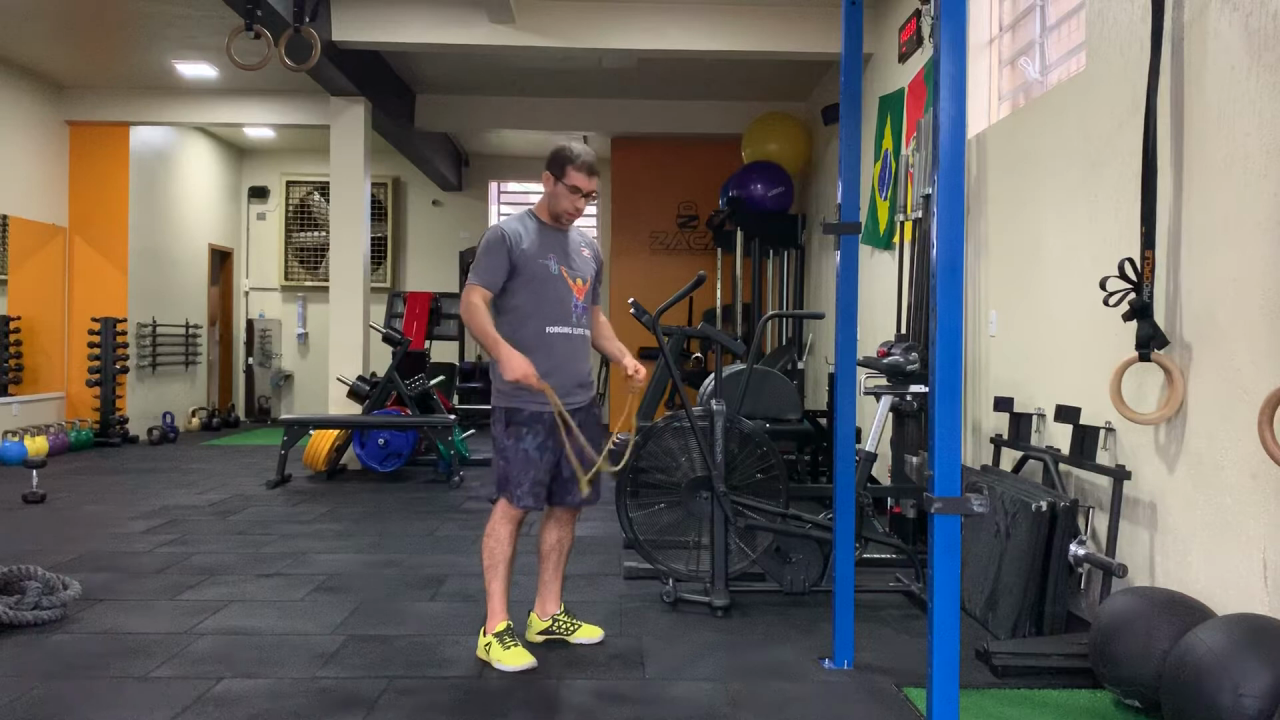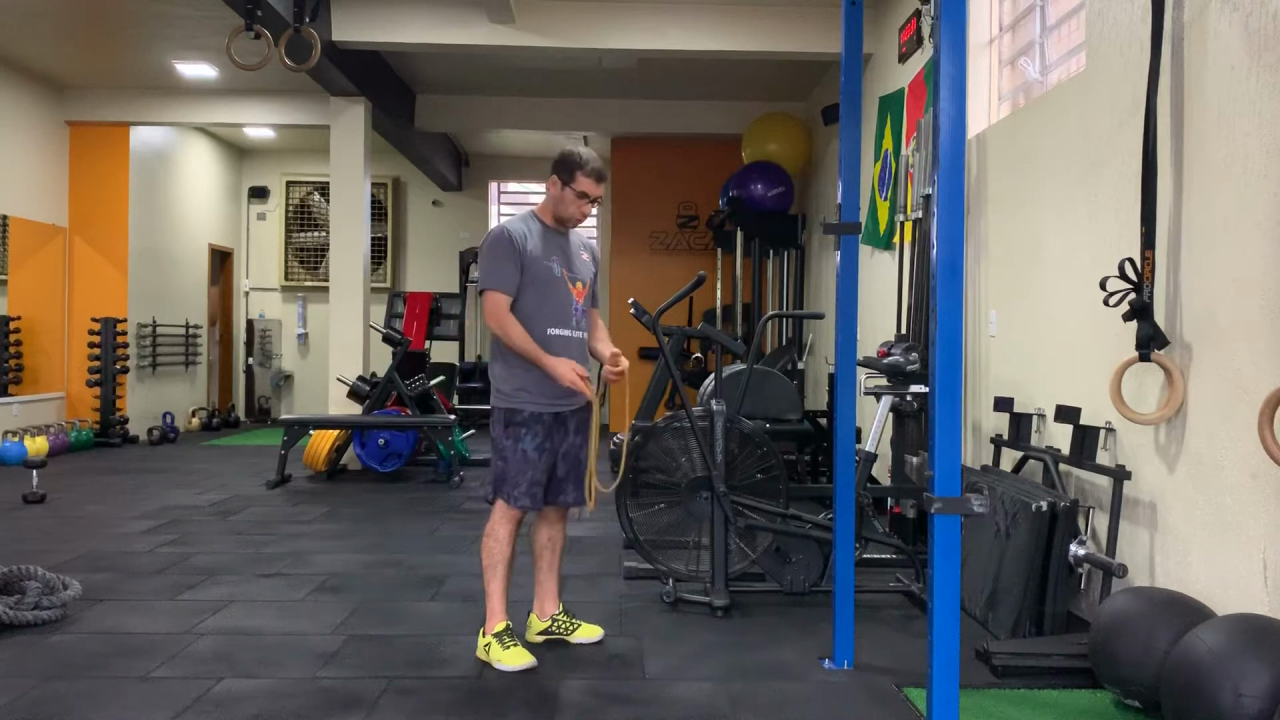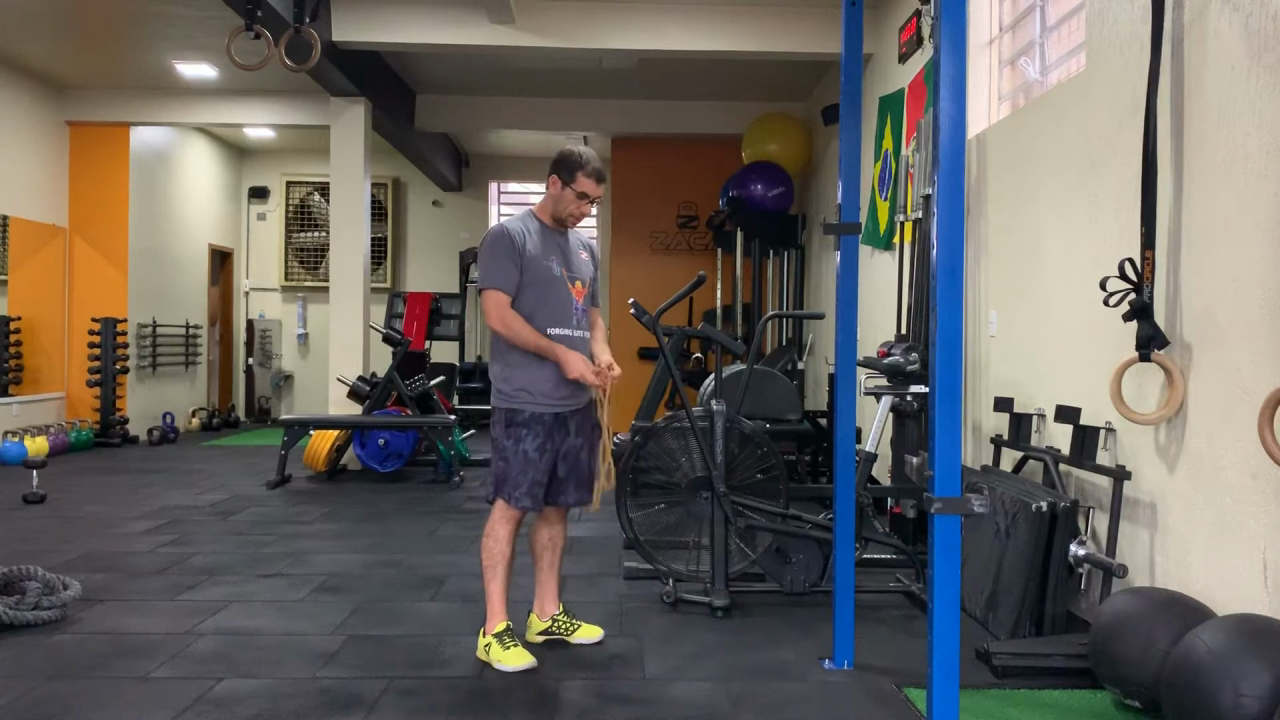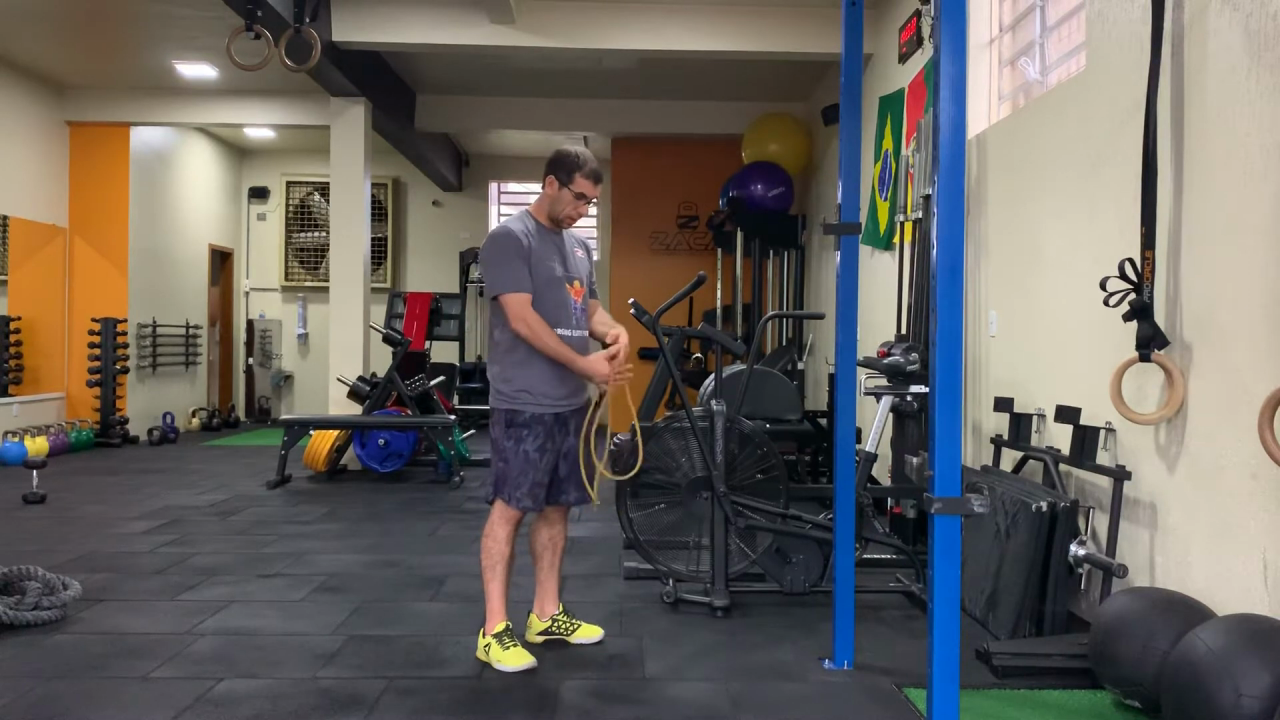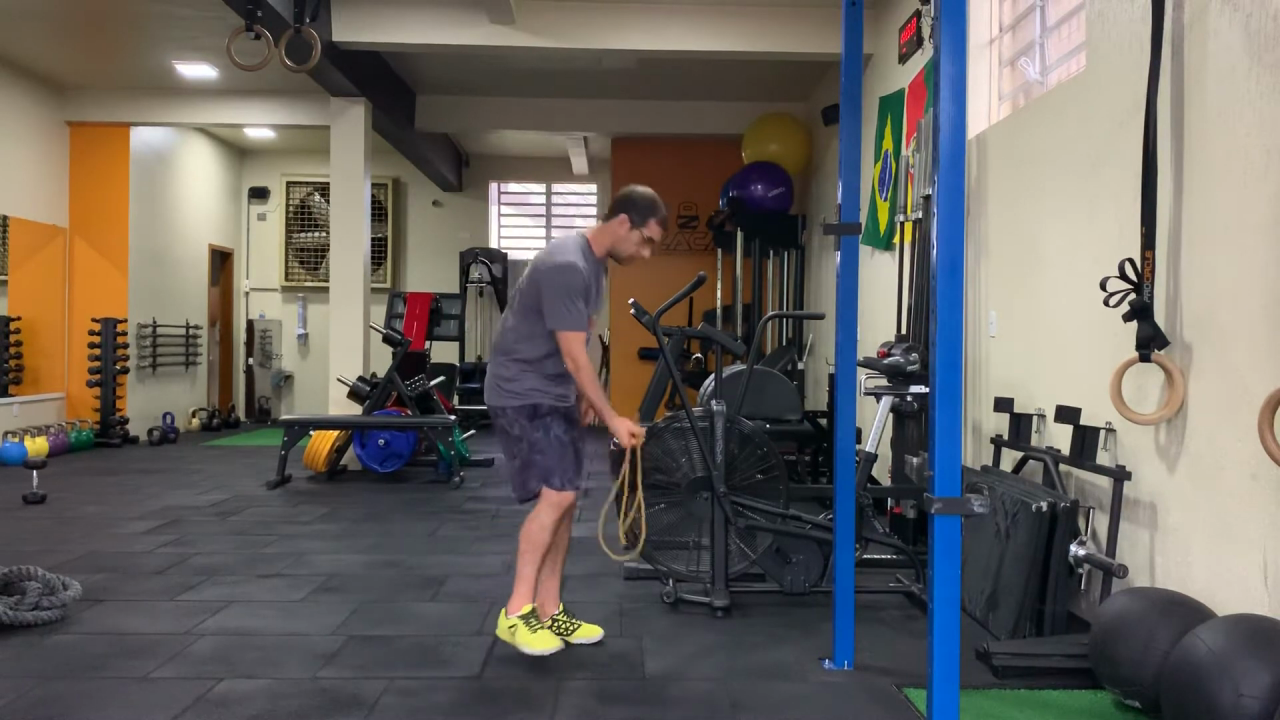
dt=0.5s
person 1, frame 1
left shoulder: (588, 247)
right shoulder: (507, 237)
right elbow: (472, 302)
left wrist: (623, 356)
right wrist: (502, 352)
left hip: (579, 402)
right hip: (525, 403)
left knee: (565, 507)
right knee: (512, 506)
left ankle: (548, 614)
right ankle: (495, 628)
person 1, frame 2
left shoulder: (586, 250)
right shoulder: (510, 237)
right elbow: (495, 313)
left wrist: (606, 352)
right wrist: (549, 363)
left hip: (574, 404)
right hip: (524, 403)
left knee: (556, 508)
right knee: (511, 507)
left ankle: (546, 614)
right ankle: (494, 629)
person 1, frame 3
left shoulder: (585, 248)
right shoulder: (509, 236)
right elbow: (497, 314)
left wrist: (601, 353)
right wrist: (562, 354)
left hip: (574, 404)
right hip: (525, 403)
left knee: (556, 507)
right knee: (510, 507)
left ankle: (547, 615)
right ankle: (495, 628)
person 1, frame 4
left shoulder: (578, 246)
right shoulder: (509, 237)
left elbow: (588, 306)
right elbow: (520, 318)
left wrist: (610, 328)
right wrist: (583, 363)
left hip: (571, 403)
right hip: (523, 404)
left knee: (556, 508)
right knee: (510, 509)
left ankle: (546, 614)
right ankle: (494, 630)
person 1, frame 5
left shoulder: (591, 259)
right shoulder: (567, 265)
right elbow: (575, 355)
left wrist: (587, 399)
right wrist: (613, 419)
left hip: (552, 392)
right hip: (522, 393)
left knee: (564, 498)
right knee: (556, 494)
left ankle: (548, 609)
right ankle: (518, 612)
